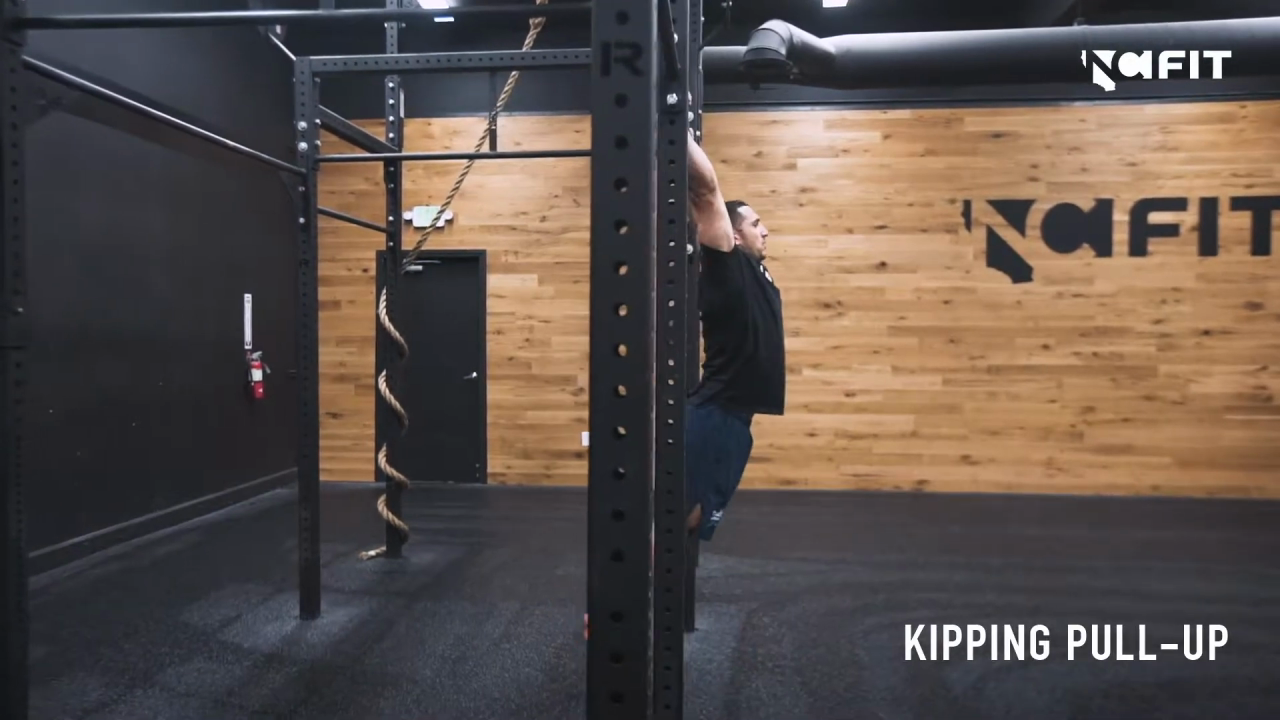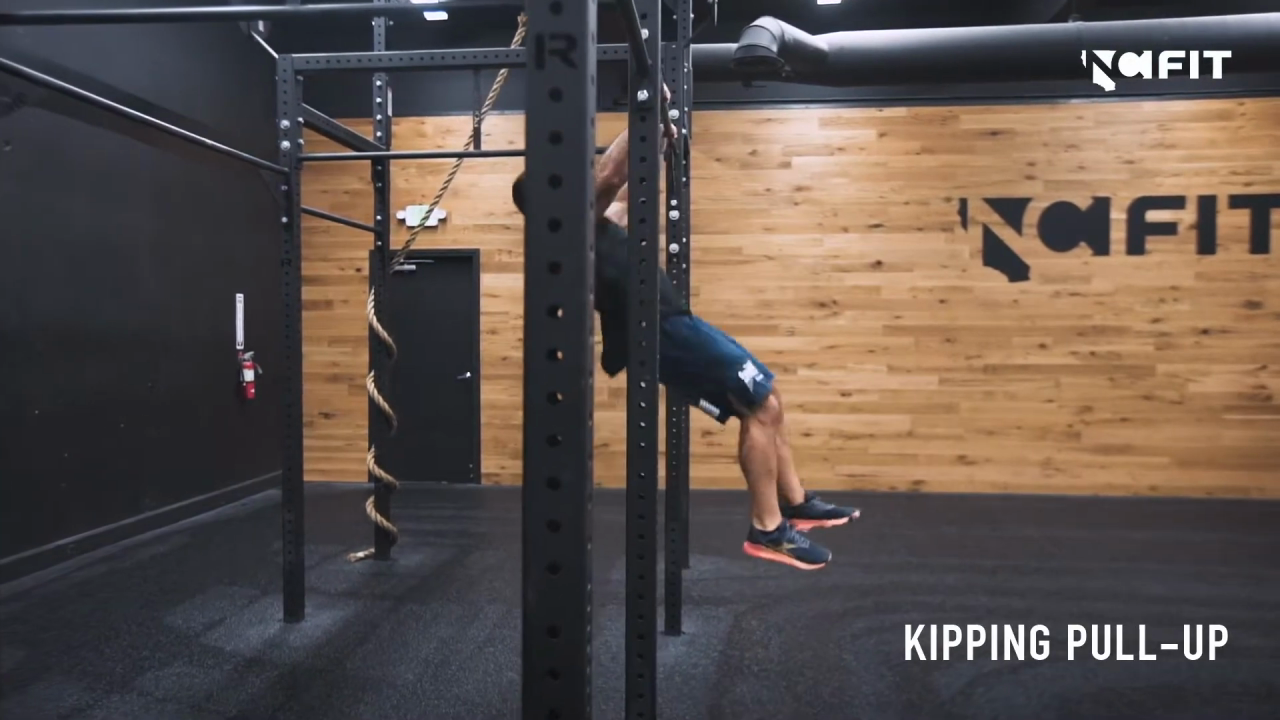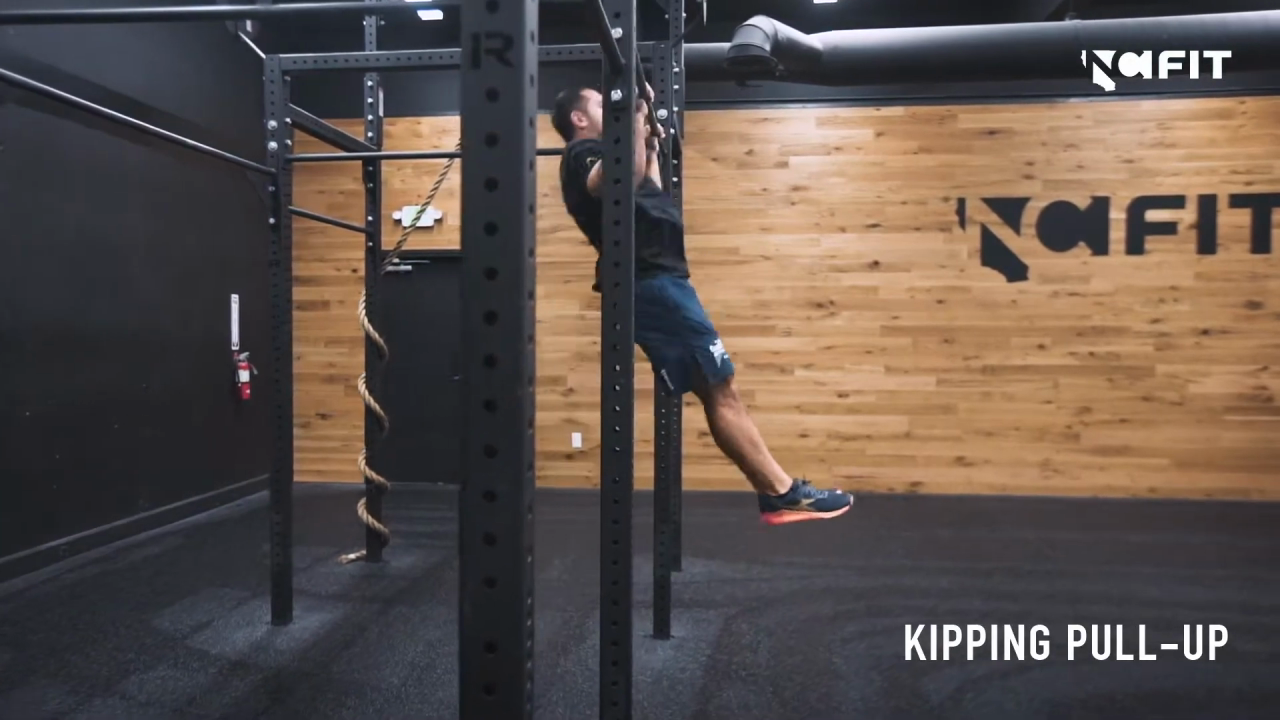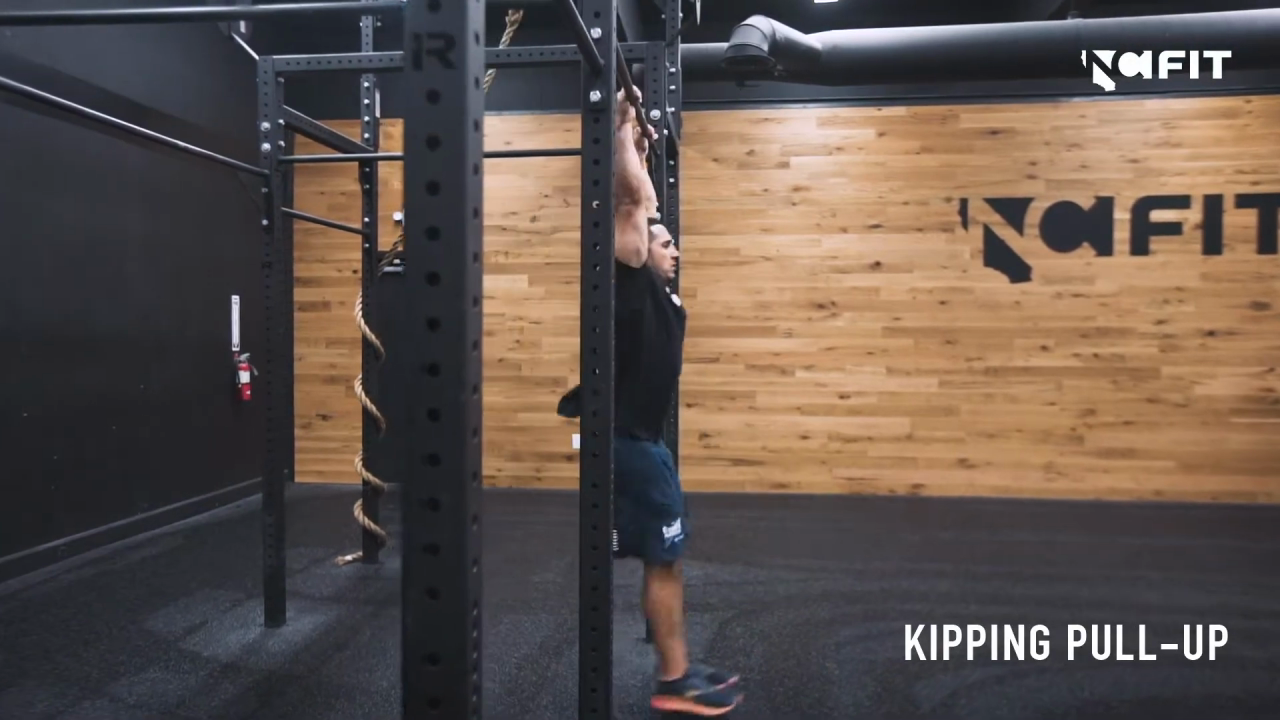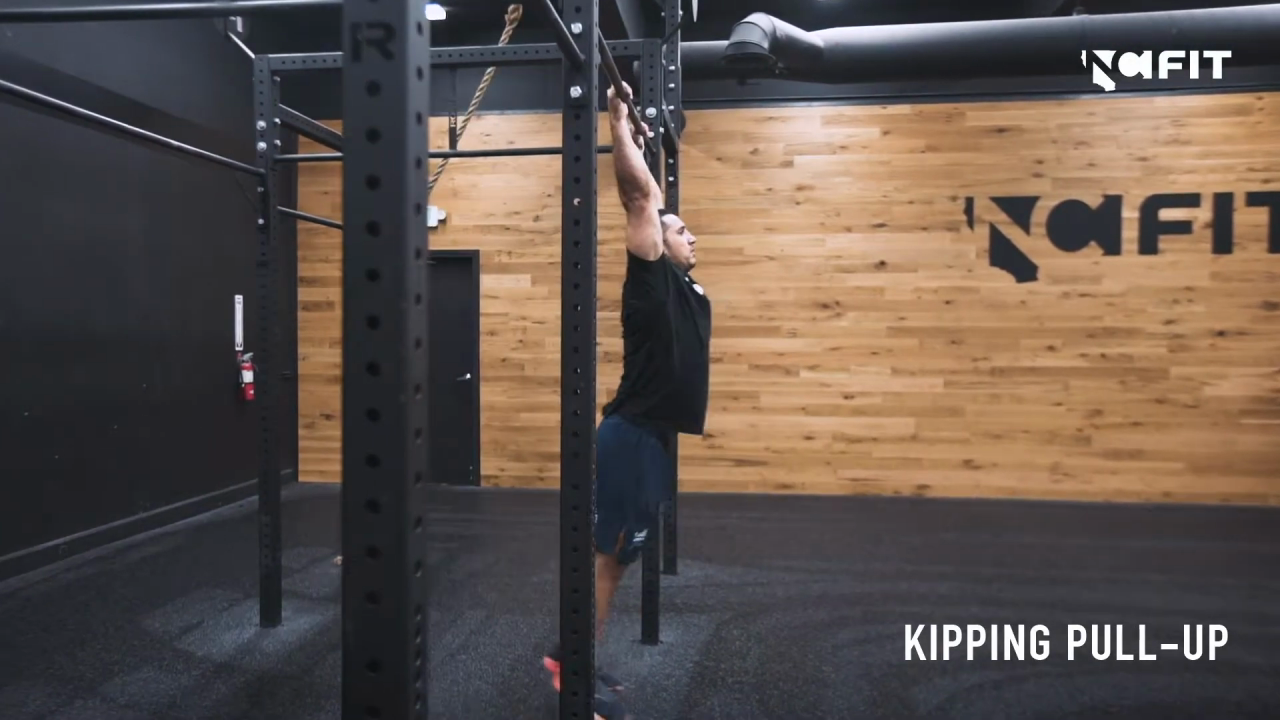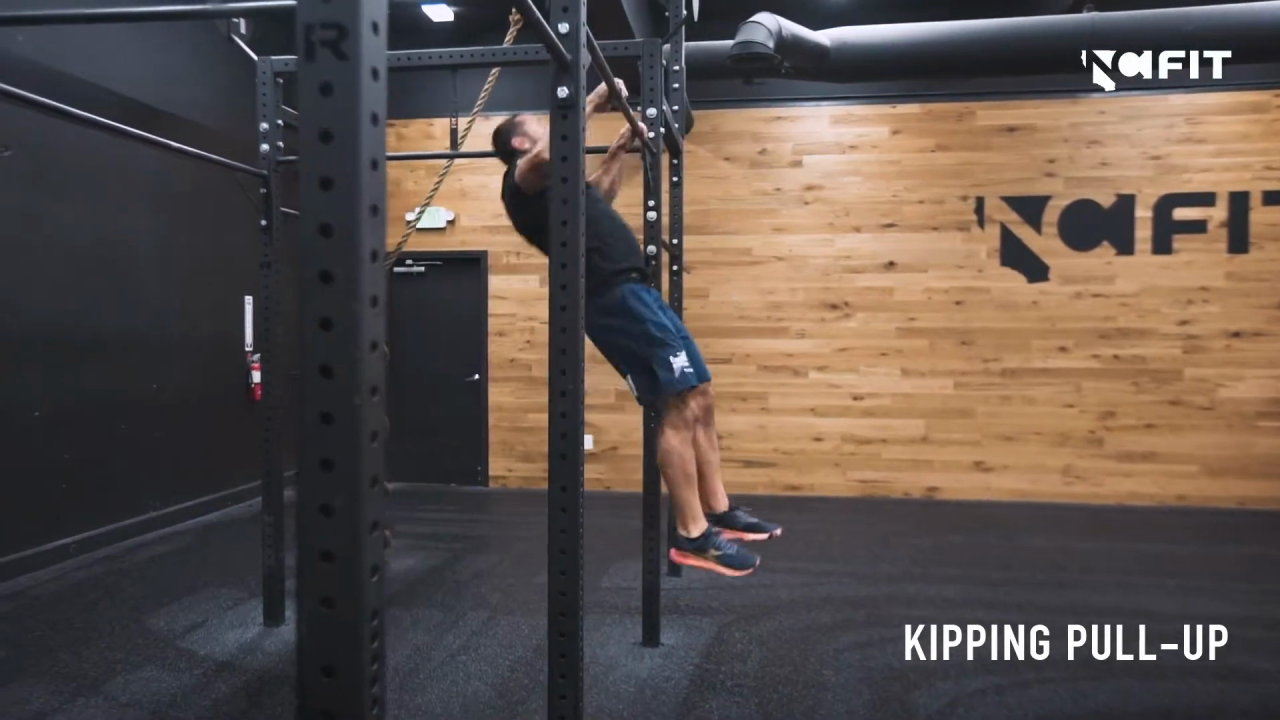
dt=0.4s
person 1, frame 1
left shoulder: (750, 276)
right shoulder: (727, 268)
right elbow: (705, 189)
left hip: (729, 415)
right hip: (716, 414)
left knee: (695, 520)
right knee: (680, 518)
person 1, frame 2
left shoulder: (594, 225)
left elbow: (626, 196)
right elbow: (605, 174)
left wrist: (655, 143)
left hip: (669, 325)
right hip: (668, 331)
left knee: (764, 401)
right knee: (764, 407)
left ankle: (796, 503)
right ankle: (769, 527)
person 1, frame 3
left shoulder: (599, 155)
right shoulder: (584, 153)
left elbow: (648, 192)
left wrist: (650, 136)
right wrist: (636, 116)
left hip: (659, 282)
right hip: (651, 283)
left knee: (718, 390)
right knee: (722, 389)
left ankle: (780, 489)
right ankle: (782, 493)
person 1, frame 4
left shoulder: (655, 291)
right shoulder: (630, 288)
left elbow: (642, 204)
right elbow: (632, 204)
left wrist: (638, 147)
right wrist: (623, 126)
left hip: (639, 439)
right hip: (630, 444)
left knee: (667, 556)
right knee: (667, 558)
left ankle: (679, 668)
person 1, frame 5
left shoulder: (675, 283)
right shoulder: (653, 277)
left elbow: (650, 196)
right elbow: (639, 196)
left wrist: (634, 136)
right wrist: (618, 123)
left hip: (650, 430)
right hip: (636, 431)
left knee: (618, 549)
right knee: (608, 549)
right ankle: (572, 660)
person 1, frame 6
right shoulder: (527, 184)
left elbow: (597, 191)
right elbow: (550, 158)
left wrist: (619, 151)
right wrist: (592, 101)
left hip: (628, 292)
right hip: (618, 294)
left knee: (701, 400)
right knee: (683, 408)
left ankle: (718, 513)
right ankle: (694, 534)
